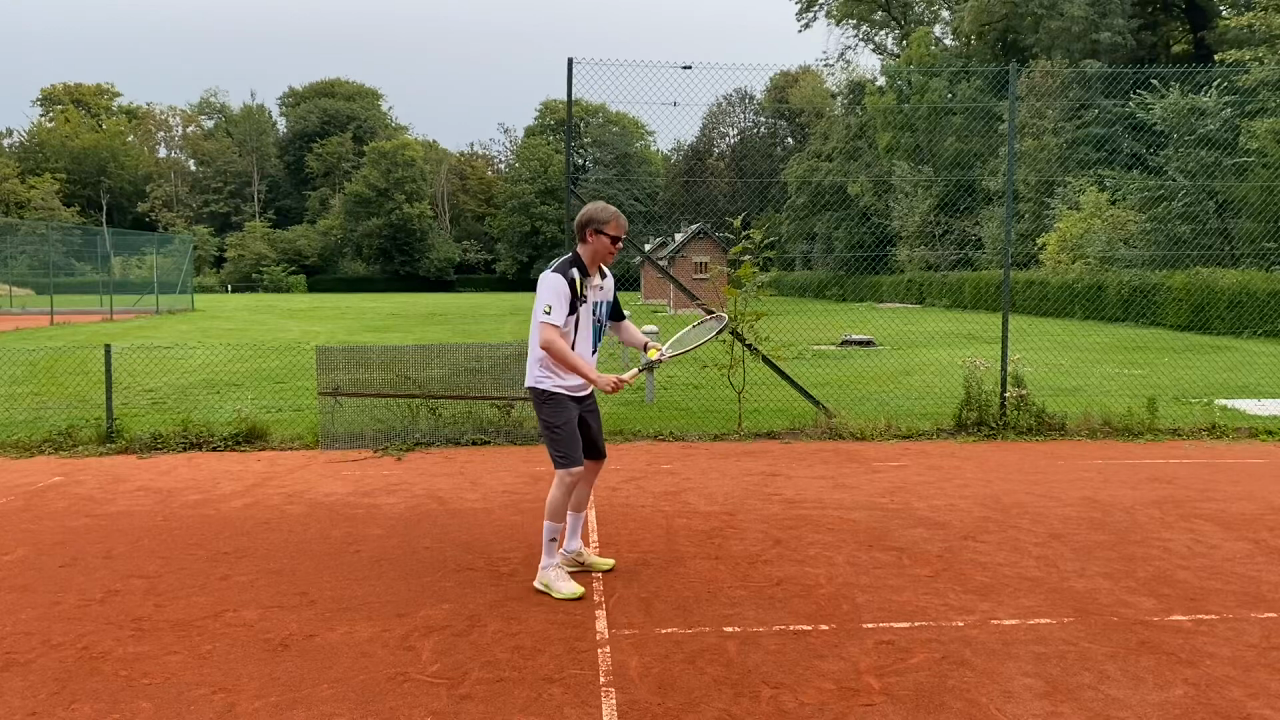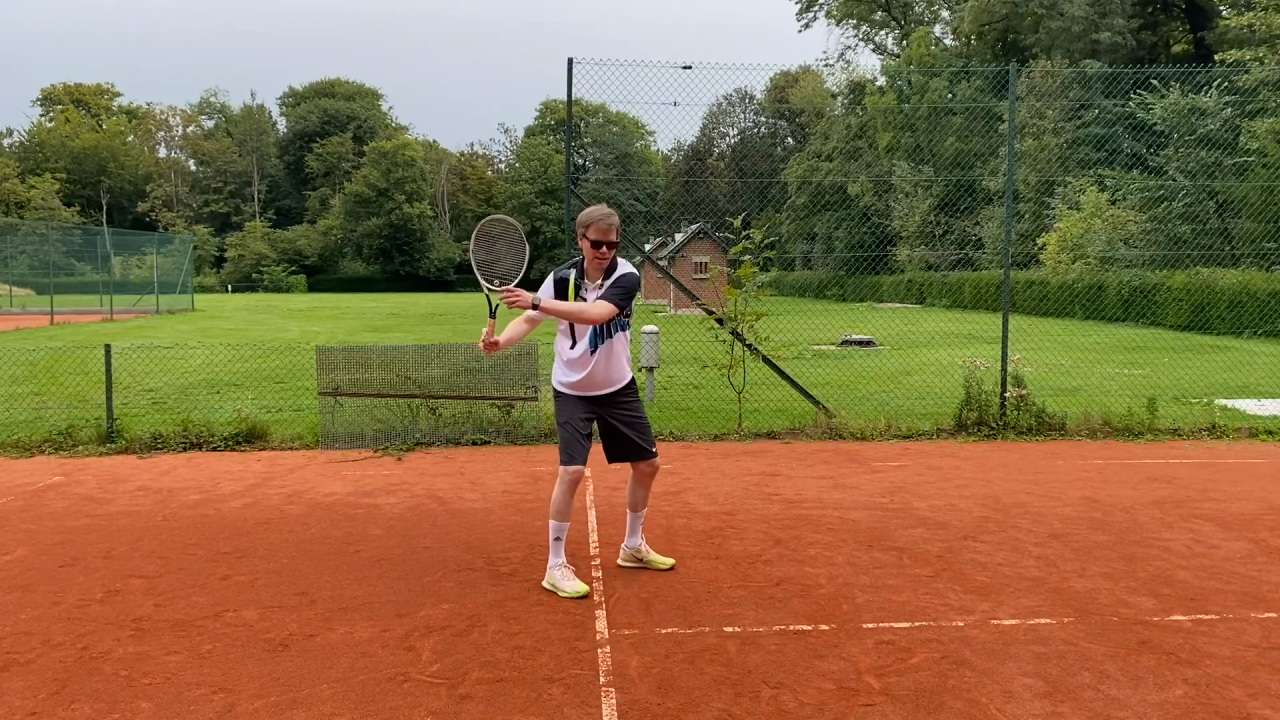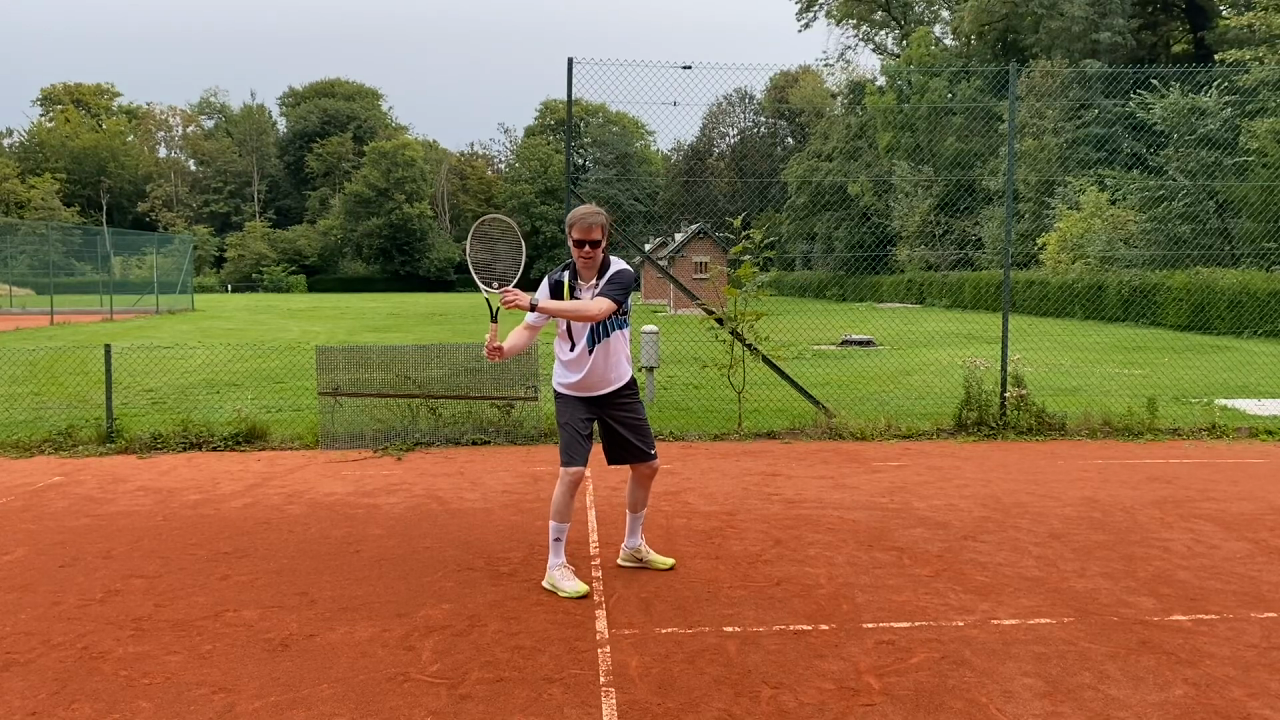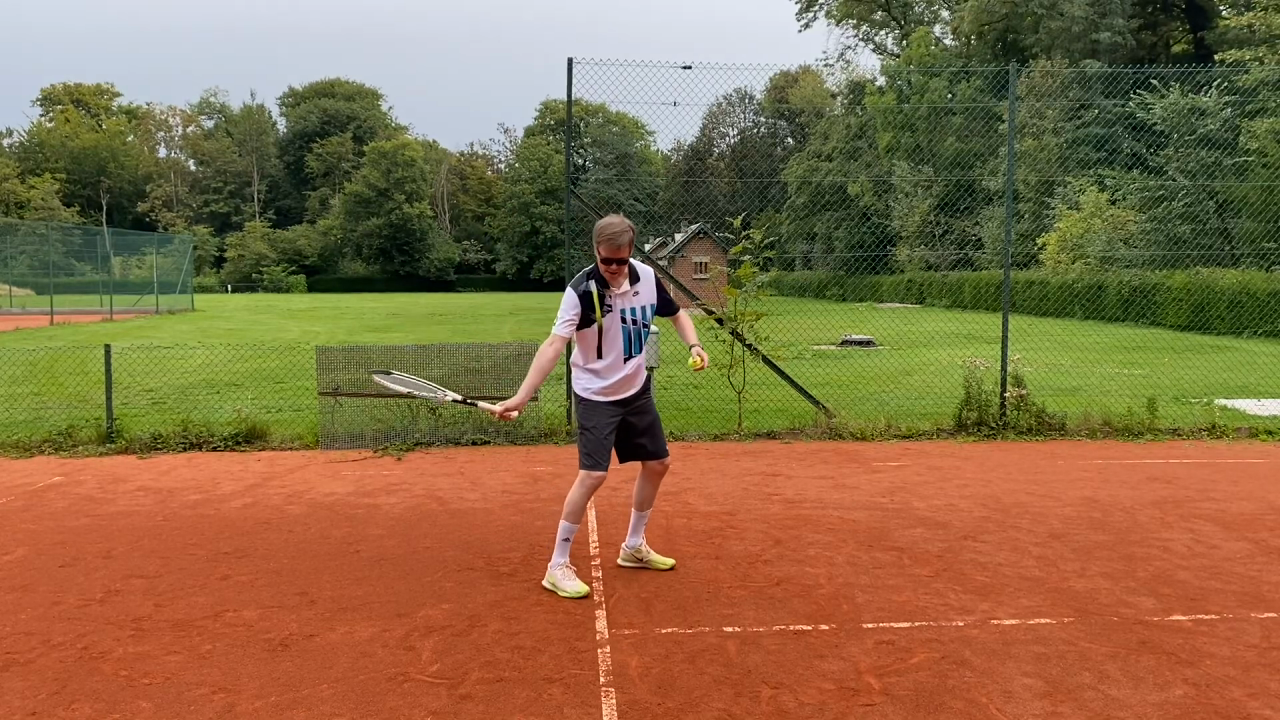
dt=1s
person 1, frame 1
left shoulder: (605, 277)
right shoulder: (558, 277)
left elbow: (619, 323)
right elbow: (547, 338)
left wrist: (645, 343)
right wrist: (593, 374)
left hip: (582, 389)
right hip: (553, 388)
left knee: (592, 464)
right knee: (569, 472)
left ankle: (571, 549)
right ankle: (549, 568)
person 1, frame 2
left shoulder: (627, 277)
right shoulder: (561, 278)
left elbow: (596, 314)
right elbow: (529, 321)
left wrist: (536, 300)
right wrist: (500, 340)
left hip: (619, 388)
right hip: (572, 391)
left knee: (647, 465)
right knee: (571, 472)
left ankle: (633, 546)
right ankle: (556, 567)
person 1, frame 3
left shoulder: (621, 274)
right shoulder: (556, 280)
left elbow: (595, 311)
right elbow: (528, 328)
left wrist: (533, 302)
right wrist: (504, 348)
left hip: (619, 389)
right hip: (573, 392)
left knee: (647, 466)
right knee: (572, 473)
left ankle: (633, 546)
right ankle: (555, 567)
person 1, frame 4
left shoulder: (647, 277)
right shoulder: (581, 290)
left elbow: (676, 314)
right elbow: (554, 345)
left wrist: (694, 345)
right wrist: (521, 397)
left hip: (637, 390)
right hip: (596, 395)
left knee: (657, 464)
right knee: (592, 475)
left ankle: (634, 547)
right ankle: (558, 566)
